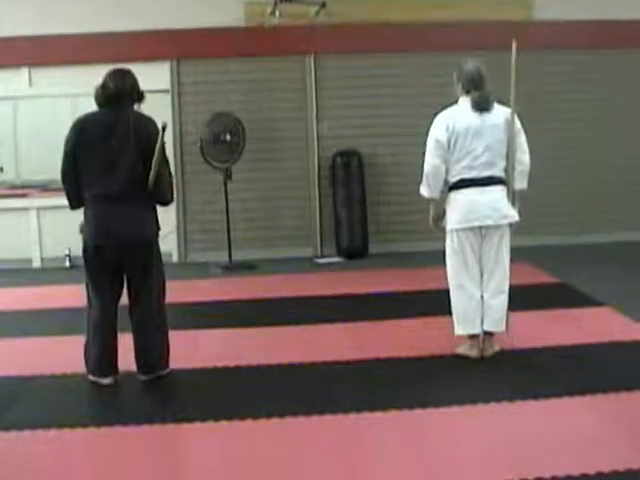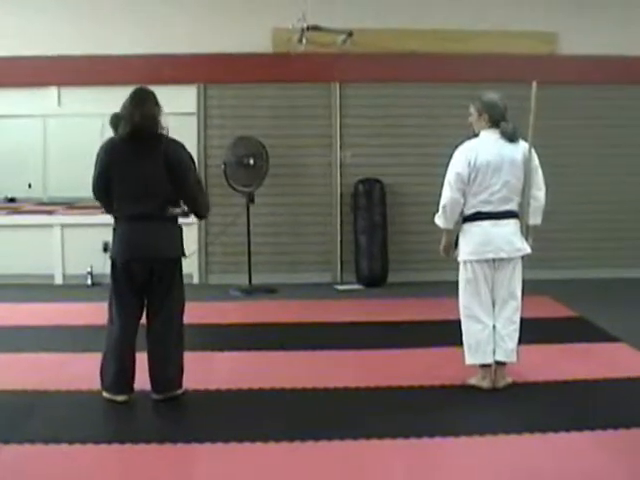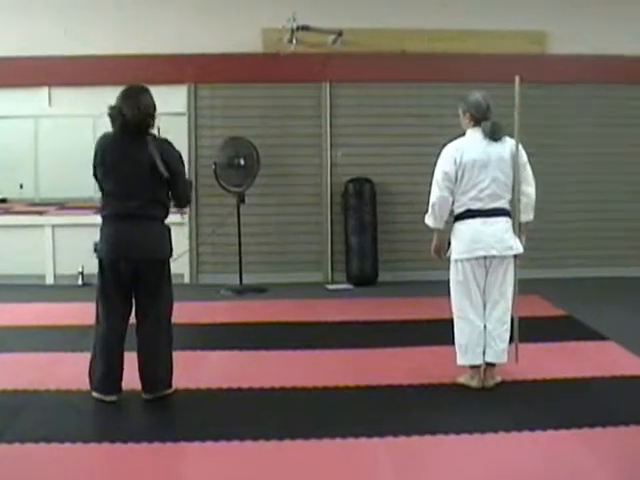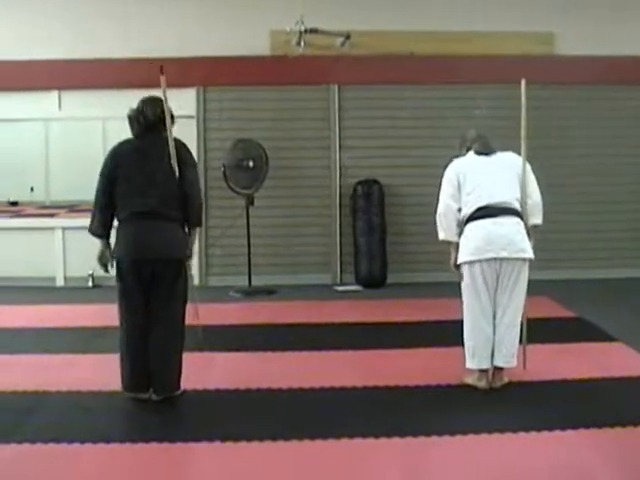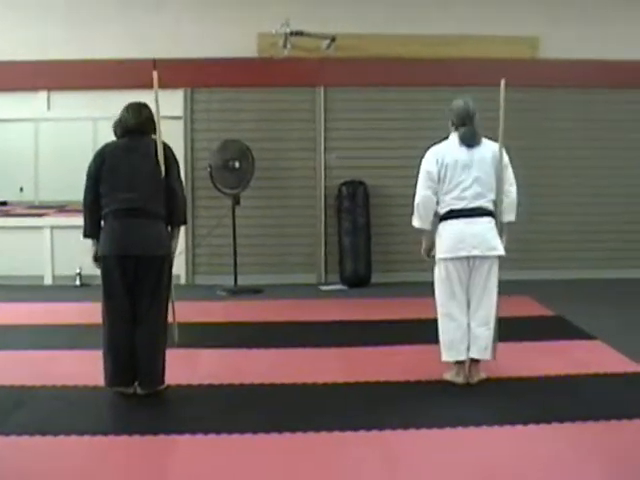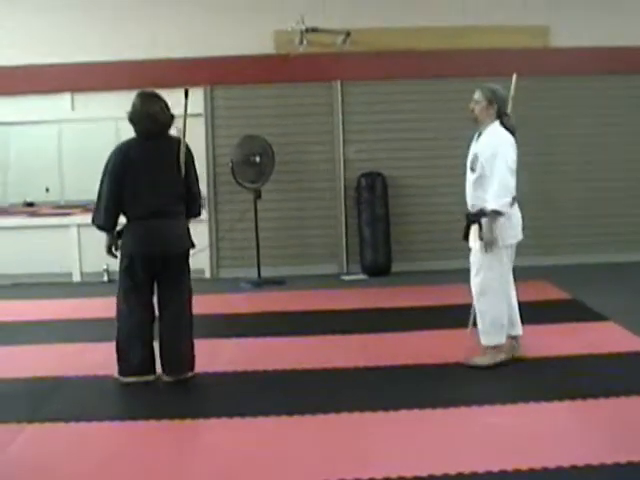
dt=0.7s
person 1, frame 1
left shoulder: (81, 127)
right shoulder: (144, 125)
left elbow: (68, 177)
right wrist: (162, 197)
left hip: (98, 222)
right hip: (138, 222)
left knee: (101, 299)
right knee: (147, 298)
left ankle: (101, 368)
right ankle: (152, 365)
person 1, frame 2
left shoulder: (110, 149)
right shoulder: (172, 150)
left elbow: (101, 193)
right elbow: (197, 198)
right wrist: (184, 206)
left hip: (127, 240)
right hip: (164, 241)
left knee: (122, 316)
right knee: (166, 316)
left ankle: (116, 385)
right ankle: (165, 385)
person 1, frame 3
left shoulder: (104, 145)
right shoulder: (161, 149)
right elbow: (182, 194)
right wrist: (176, 197)
left hip: (114, 238)
right hip: (151, 239)
left knee: (110, 316)
right knee: (154, 315)
left ankle: (105, 386)
right ankle: (155, 384)
person 1, frame 4
left shoulder: (119, 152)
right shoulder: (178, 150)
left elbow: (103, 199)
right elbow: (192, 197)
left wrist: (103, 242)
right wrist: (191, 237)
left hip: (130, 240)
right hip: (169, 240)
left knee: (133, 316)
right knee: (167, 316)
left ankle: (137, 384)
right ankle: (165, 385)
person 1, frame 5
left shoulder: (105, 153)
right shoulder: (162, 151)
left elbow: (90, 200)
right elbow: (176, 197)
left wrist: (95, 241)
right wrist: (174, 237)
left hip: (115, 237)
right hip: (153, 237)
left knee: (117, 312)
right knee: (152, 311)
left ankle: (121, 379)
right ankle: (150, 380)
person 1, frame 6
left shoulder: (124, 152)
right shoulder: (179, 148)
left elbow: (110, 196)
right elbow: (193, 193)
left wrist: (110, 233)
left hip: (140, 236)
right hip: (175, 234)
left knee: (134, 302)
right knee: (176, 302)
left ankle: (137, 367)
right ankle: (178, 366)
person 2, frame 1
left shoulder: (447, 119)
right shoulder: (506, 115)
left elbow: (434, 166)
right elbow: (521, 159)
left wrist: (435, 205)
right wrist: (514, 196)
left hip: (463, 202)
right hip: (496, 200)
left knee: (464, 274)
right knee: (496, 271)
left ankle: (472, 341)
right ankle: (490, 339)
person 2, frame 2
left shoulder: (468, 150)
right shoulder: (523, 150)
left elbow: (452, 197)
right elbow: (536, 195)
left wrist: (447, 233)
right wrist: (528, 229)
left hip: (476, 234)
right hip: (509, 233)
left knee: (476, 304)
right knee: (507, 302)
left ankle: (484, 372)
right ankle: (501, 371)
person 2, frame 3
left shoulder: (455, 150)
right shoulder: (511, 147)
left elbow: (440, 196)
right elbow: (527, 192)
left wrist: (438, 234)
right wrist: (520, 229)
left hip: (468, 233)
right hip: (501, 231)
left knee: (468, 304)
right knee: (499, 302)
left ankle: (473, 371)
right ankle: (491, 370)
person 2, frame 4
left shoulder: (457, 166)
right shoulder: (514, 159)
left elbow: (447, 209)
right elbow: (534, 200)
left wrist: (454, 249)
right wrist: (529, 235)
left hip: (478, 235)
right hip: (513, 232)
left knee: (478, 308)
right knee: (509, 306)
left ankle: (480, 372)
right ankle: (499, 371)
person 2, frame 5
left shoulder: (437, 153)
right shoulder: (494, 150)
left elbow: (425, 198)
right elbow: (508, 193)
left wrist: (427, 236)
right wrist: (503, 229)
left hip: (452, 232)
right hip: (485, 230)
left knee: (452, 303)
right knee: (483, 301)
left ankle: (458, 367)
right ankle: (475, 366)
person 2, frame 6
left shoulder: (499, 139)
right shoulder: (483, 137)
left elbow: (502, 185)
left wrist: (491, 226)
left hip: (495, 222)
right hip: (487, 220)
left knee: (486, 285)
right knee: (499, 283)
left ankle: (495, 347)
right ankle: (511, 341)
